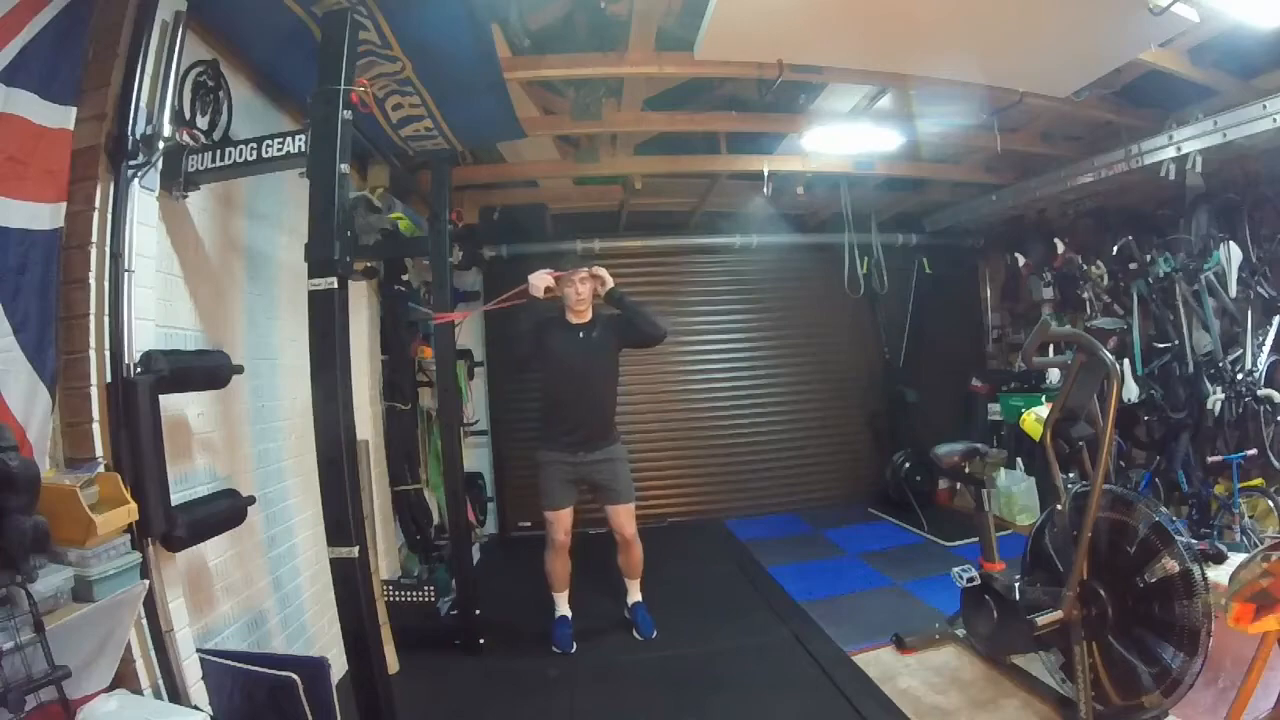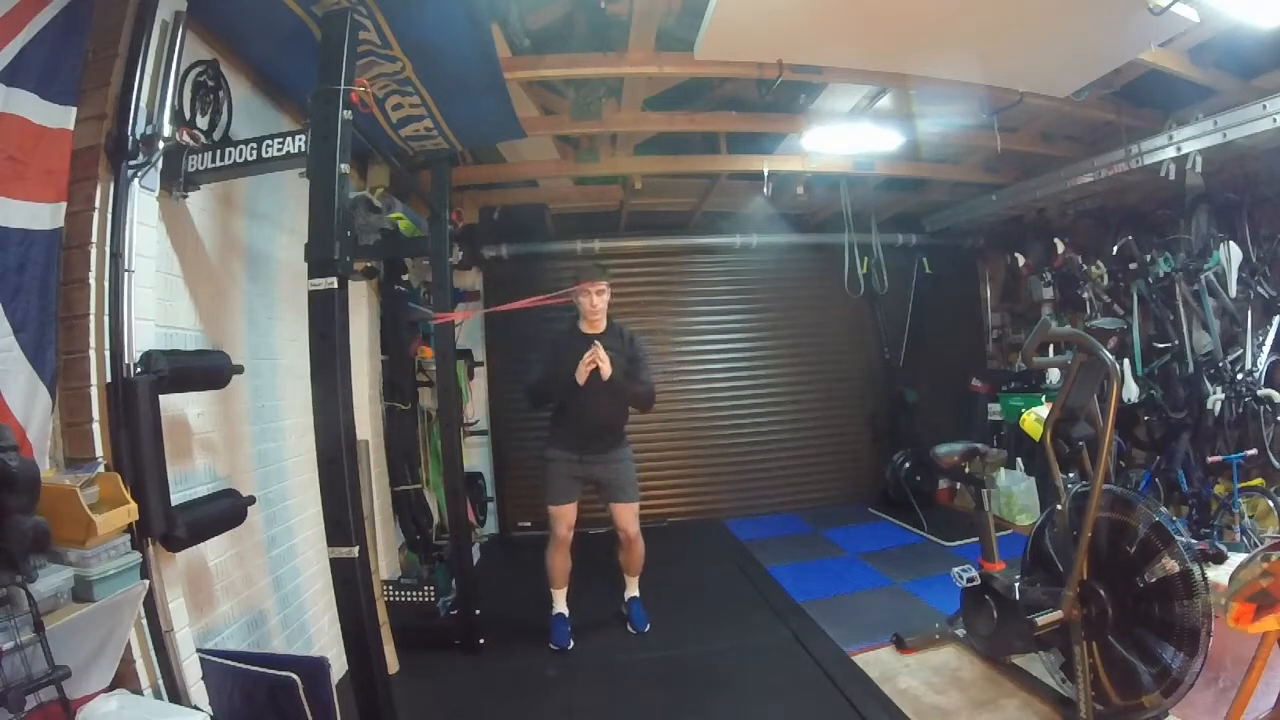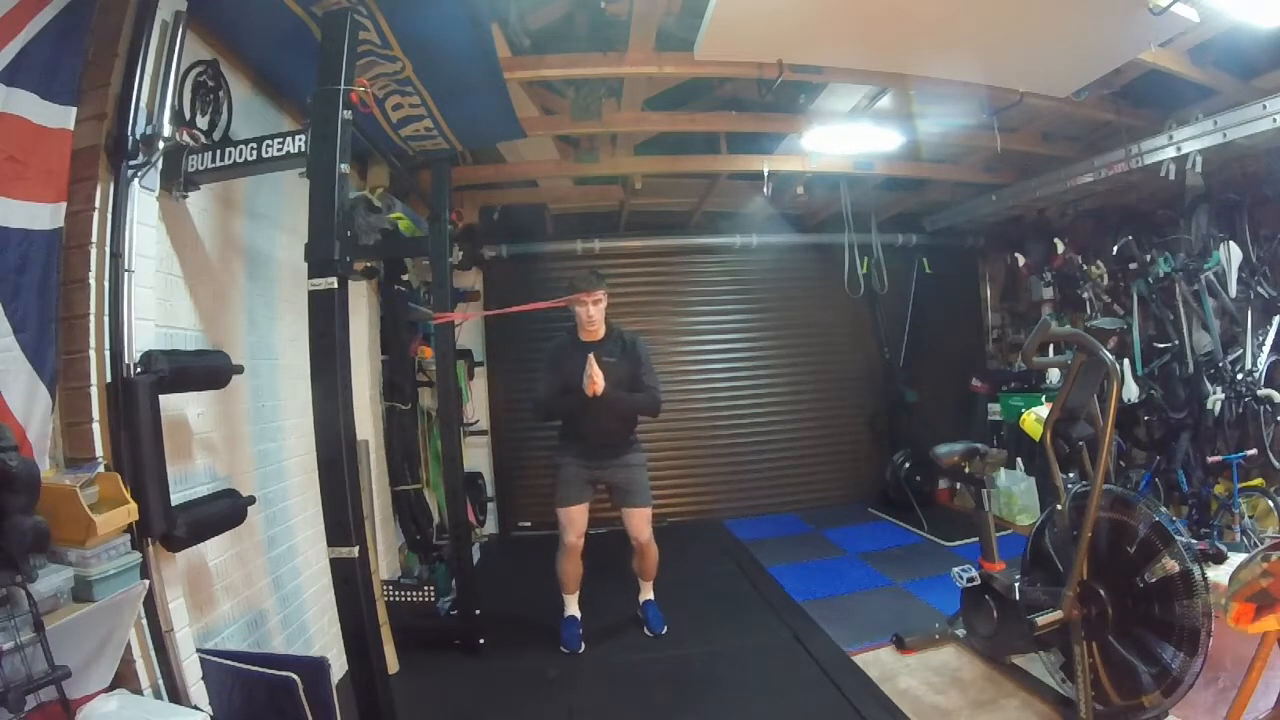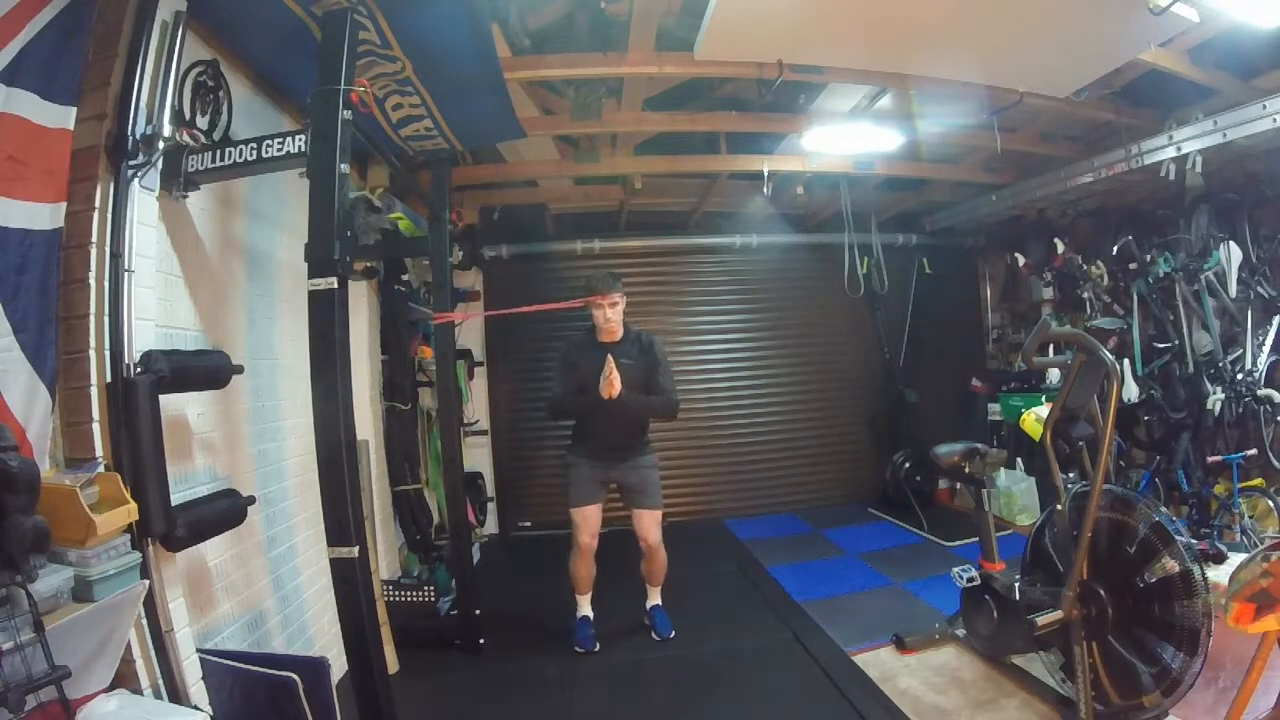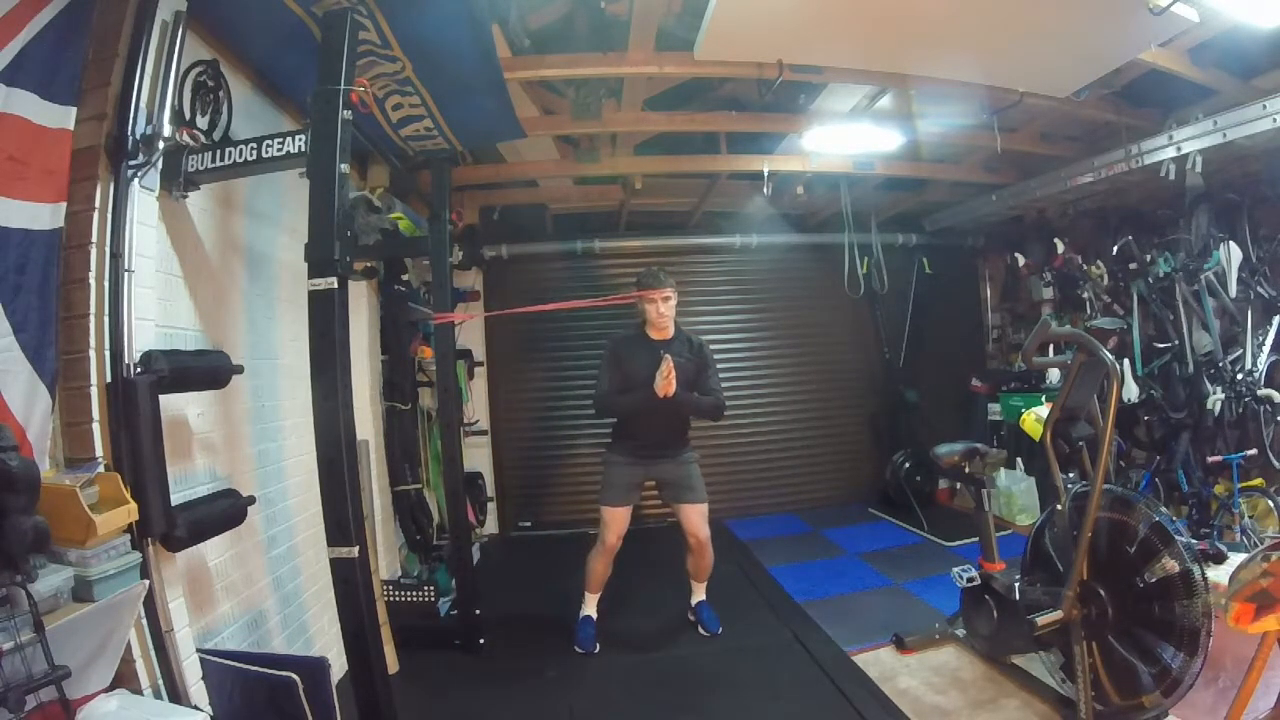
dt=1s
person 1, frame 1
left shoulder: (611, 327)
right shoulder: (546, 330)
left elbow: (655, 333)
right elbow: (517, 350)
left wrist: (613, 293)
right wrist: (535, 299)
left hip: (606, 449)
right hip: (557, 454)
left knee: (627, 533)
right knee: (558, 539)
left ankle: (635, 602)
right ankle: (562, 613)
person 1, frame 2
left shoulder: (626, 342)
right shoulder: (559, 343)
left elbow: (646, 399)
right elbow: (535, 396)
left wrist: (612, 376)
right wrist: (572, 379)
left hip: (613, 452)
right hip: (565, 453)
left knee: (629, 532)
right knee: (561, 535)
left ankle: (632, 597)
right ankle: (559, 611)
person 1, frame 3
left shoulder: (630, 346)
right shoulder: (560, 351)
left elbow: (652, 403)
right elbow: (545, 408)
left wrist: (606, 392)
right wrist: (581, 393)
left hip: (624, 456)
right hip: (575, 459)
left knee: (642, 538)
right knee: (571, 542)
left ankle: (647, 599)
right ankle: (571, 614)
person 1, frame 4
left shoulder: (647, 347)
right shoulder: (575, 351)
left elbow: (669, 406)
right elbow: (557, 408)
left wrist: (622, 395)
right wrist: (597, 395)
left hip: (636, 458)
right hip: (587, 459)
left knee: (651, 541)
right knee: (584, 543)
left ankle: (654, 605)
right ankle: (584, 614)
person 1, frame 5
left shoulder: (695, 349)
right shoulder: (621, 348)
left elbow: (716, 408)
right elbow: (603, 406)
left wrist: (677, 394)
right wrist: (652, 393)
left hip: (677, 456)
right hip: (626, 457)
left knee: (700, 537)
right knee: (609, 540)
left ankle: (699, 602)
right ankle: (588, 613)
